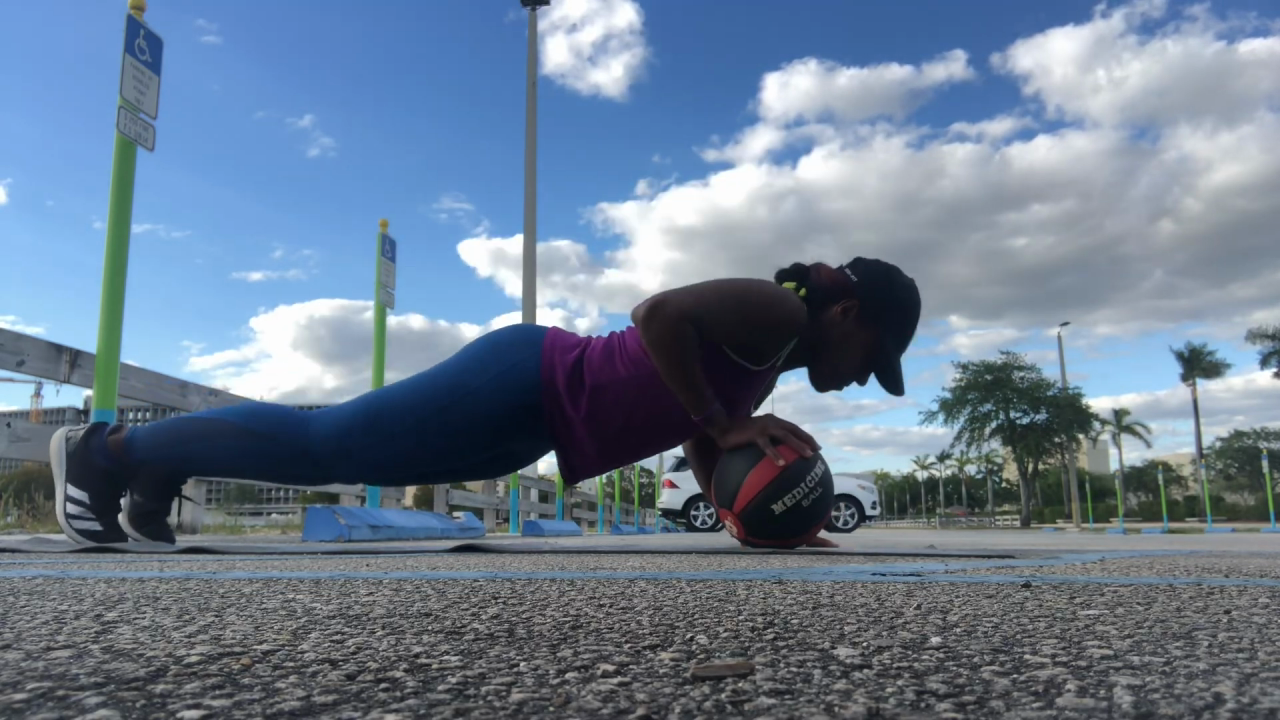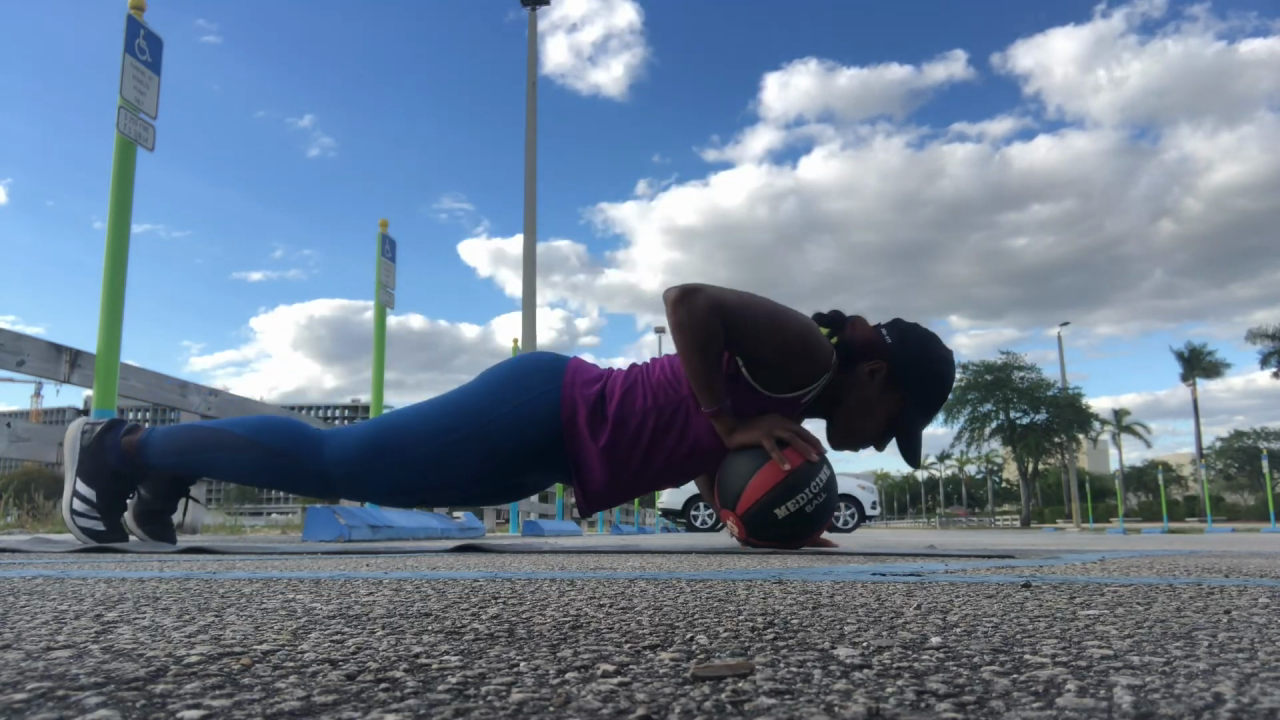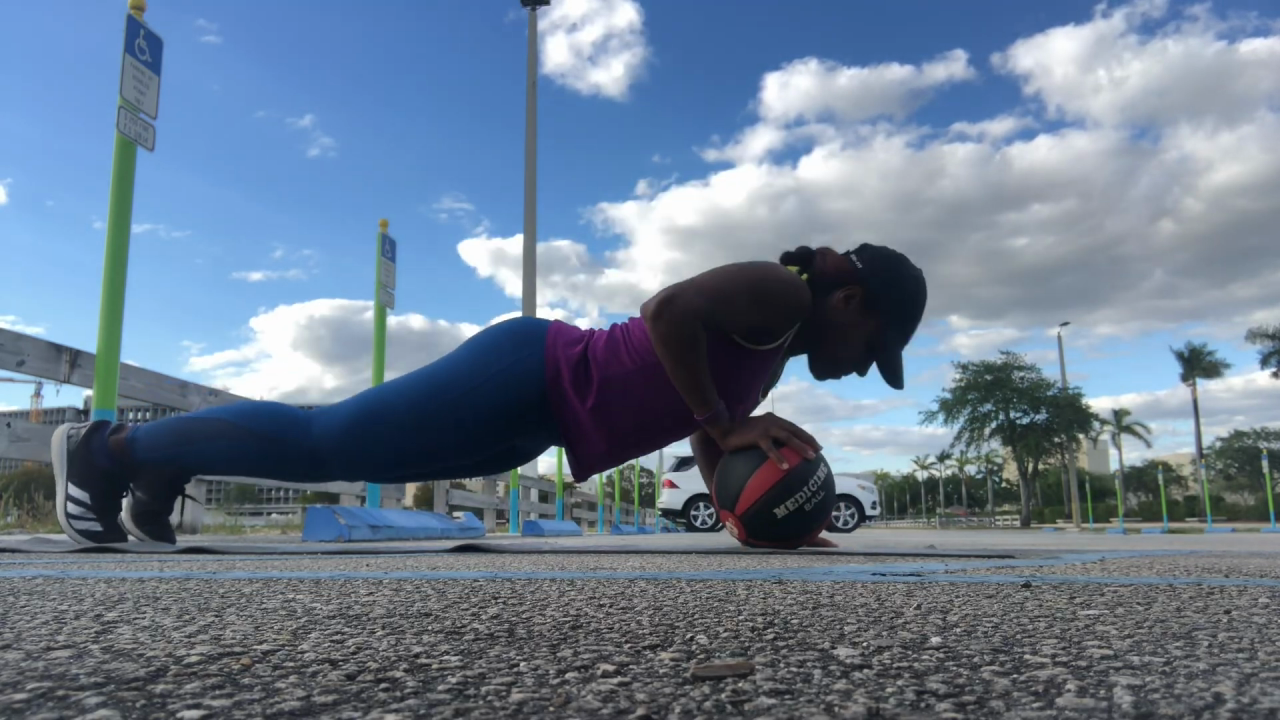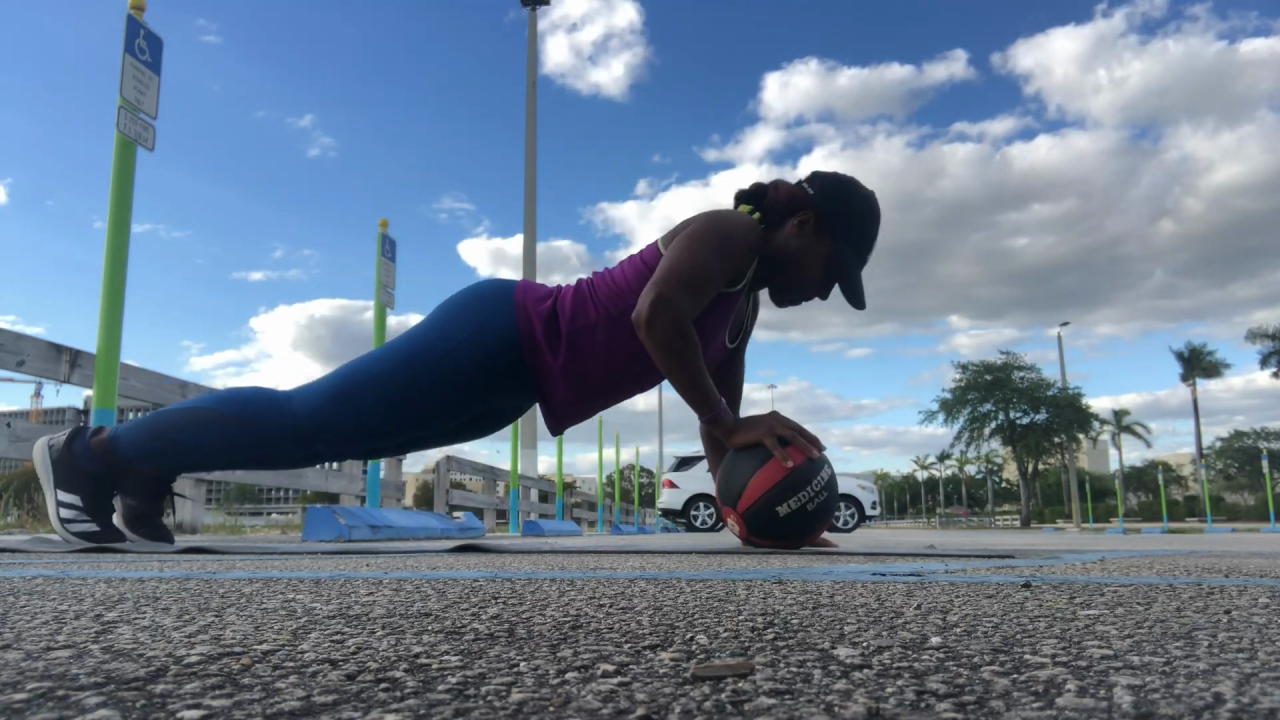
dt=0.3s
person 1, frame 1
left shoulder: (772, 360)
right shoulder: (778, 315)
left elbow: (703, 459)
right elbow: (656, 313)
right wrist: (720, 421)
left hip: (534, 416)
right hip: (523, 387)
left knee: (337, 450)
right knee: (316, 443)
left ankle: (161, 472)
right ankle: (105, 449)
person 1, frame 2
left shoulder: (788, 396)
right shoulder: (805, 353)
left elbow: (712, 474)
right elbow: (687, 297)
right wrist: (729, 422)
left hip: (551, 443)
right hip: (539, 416)
left knee: (344, 460)
right knee: (330, 461)
left ankle: (163, 467)
right ankle: (119, 445)
person 1, frame 3
left shoulder: (777, 352)
right shoulder: (779, 290)
left elbow: (712, 454)
right elbow: (665, 312)
right wrist: (724, 424)
left hip: (535, 418)
right hip: (525, 378)
left knee: (341, 450)
right knee: (319, 439)
left ankle: (163, 473)
right ankle: (104, 448)
person 1, frame 4
left shoulder: (744, 301)
right shoulder: (731, 233)
left elbow: (718, 420)
right elbow: (653, 312)
left wrist: (747, 449)
right wrist: (721, 419)
left hip: (511, 382)
right hip: (499, 337)
left knee: (317, 431)
right knee: (302, 420)
left ankle: (150, 472)
right ankle: (92, 452)
